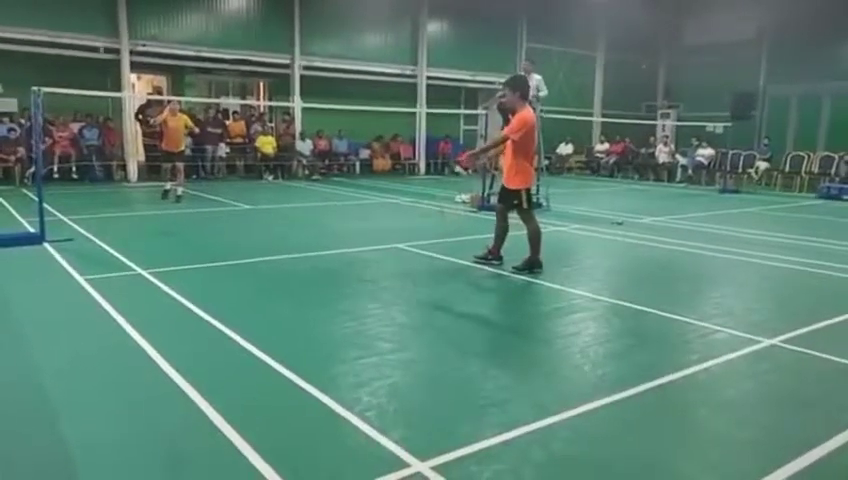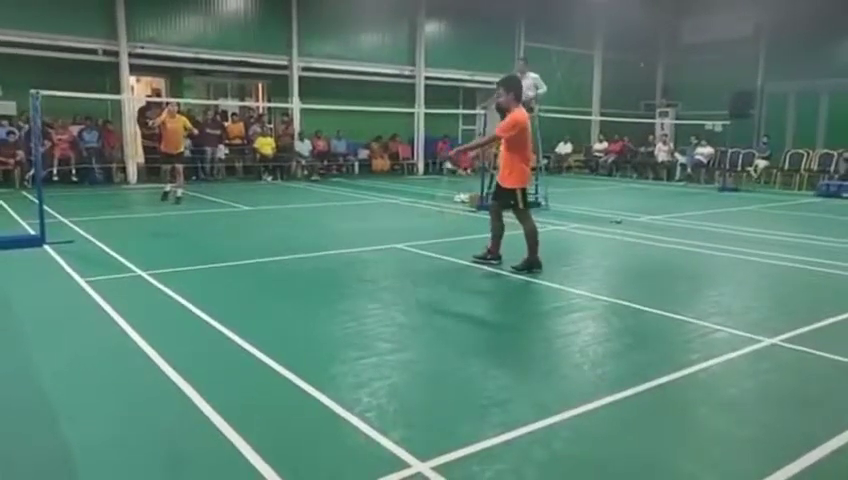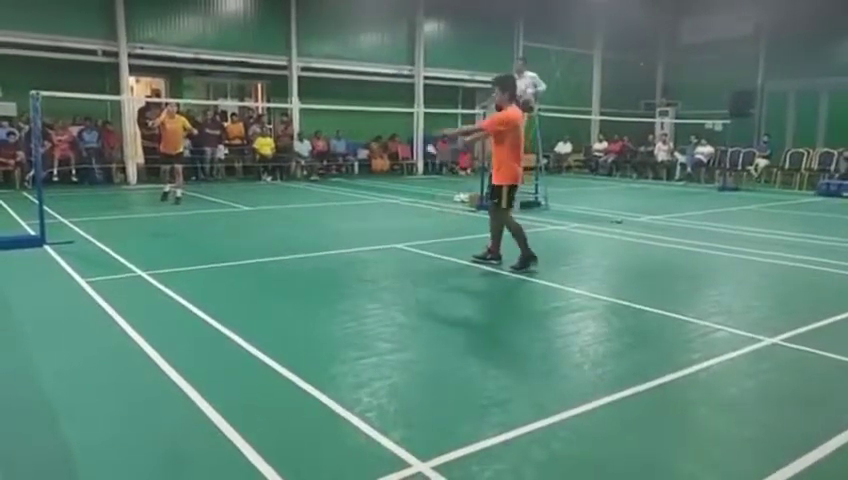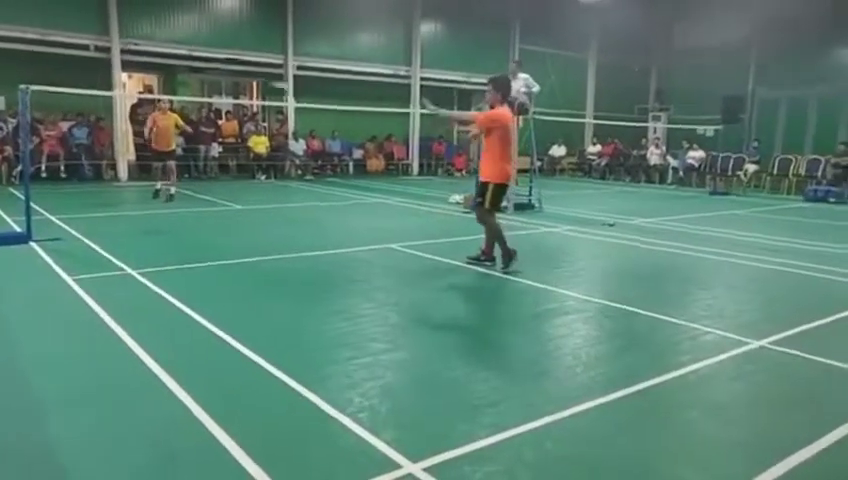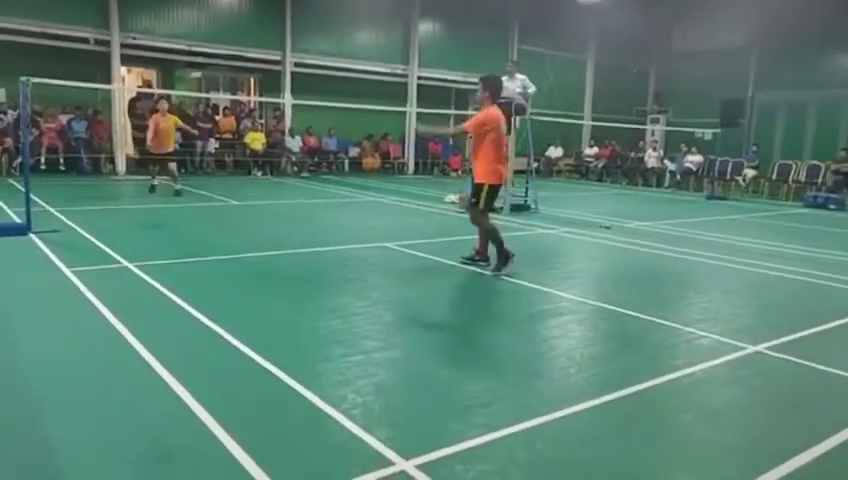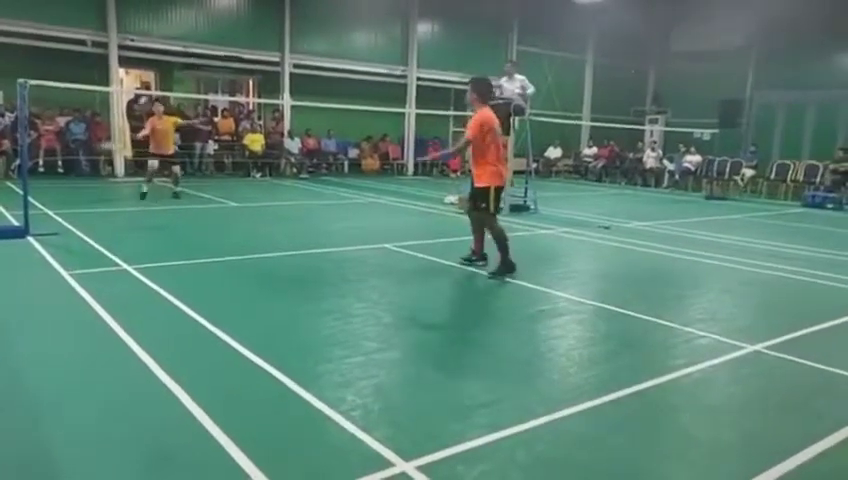
dt=0.2s
person 1, frame 1
left shoulder: (524, 117)
right shoulder: (520, 115)
left elbow: (497, 142)
right elbow: (506, 143)
left wrist: (473, 154)
left hip: (520, 178)
right hip: (510, 177)
left knee: (527, 217)
right knee: (501, 212)
left ankle: (535, 260)
right ankle: (495, 253)
person 1, frame 2
left shoulder: (516, 118)
right shoulder: (516, 116)
left elbow: (488, 139)
right elbow: (496, 139)
left wrist: (460, 150)
right wrist: (475, 150)
left hip: (516, 177)
right hip: (506, 175)
left knee: (523, 217)
right knee: (495, 209)
left ankle: (533, 260)
right ankle: (493, 252)
person 1, frame 3
left shoulder: (507, 116)
right shoulder: (512, 114)
left elbow: (476, 128)
right elbow: (486, 130)
left wrist: (452, 132)
right wrist: (466, 139)
left hip: (506, 175)
right hip: (502, 173)
left knee: (503, 215)
right knee: (495, 213)
left ankle: (527, 255)
right ankle: (493, 252)
person 1, frame 4
left shoulder: (497, 115)
right shoulder: (504, 114)
left elbow: (463, 118)
right elbow: (482, 129)
left wrist: (436, 110)
left hip: (495, 175)
right hip: (497, 173)
left knee: (483, 214)
right knee: (486, 213)
left ankle: (506, 251)
right ankle: (488, 253)
person 1, frame 5
left shoulder: (487, 115)
right shoulder: (495, 114)
left elbow: (457, 131)
left wrist: (429, 130)
left hip: (488, 175)
right hip: (486, 173)
left knee: (477, 216)
right knee: (479, 214)
left ankle: (503, 253)
right ankle: (482, 254)
person 1, frame 6
left shoulder: (481, 117)
right shoulder: (485, 115)
left elbow: (461, 147)
left wrist: (436, 156)
left hip: (490, 177)
right hip: (481, 175)
left knee: (488, 220)
right knee: (473, 212)
left ankle: (507, 263)
right ankle: (479, 253)
